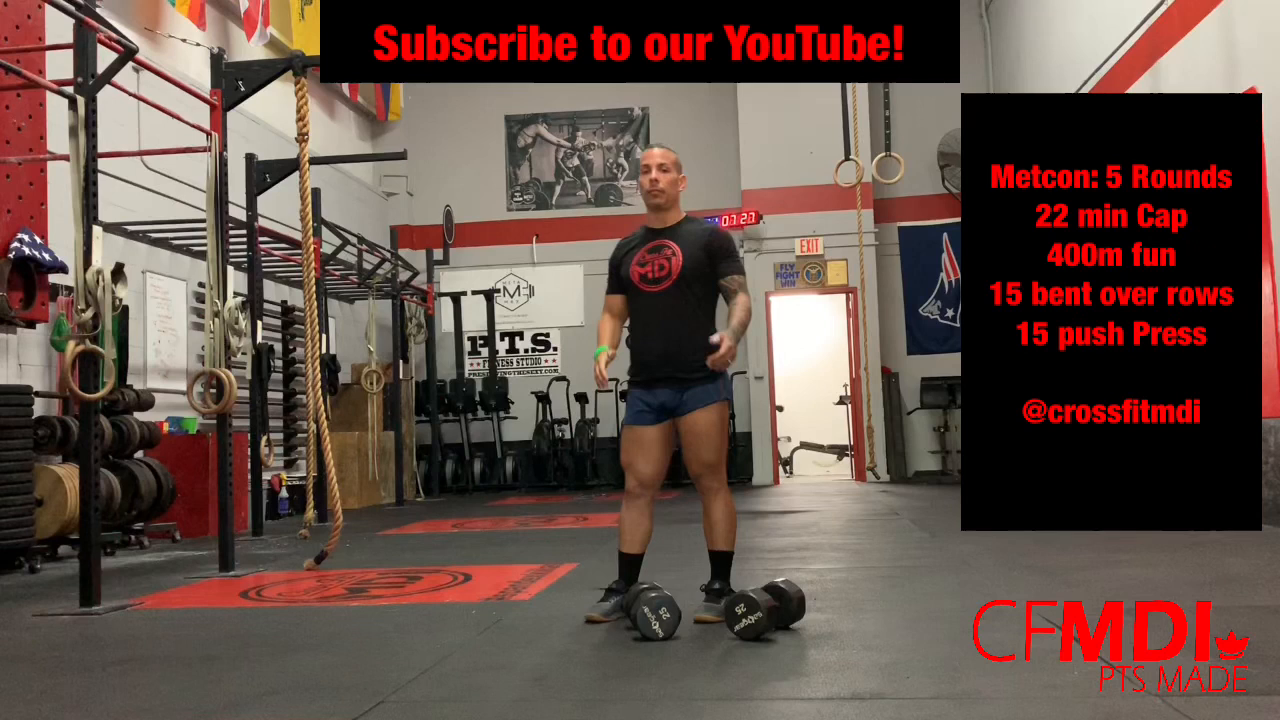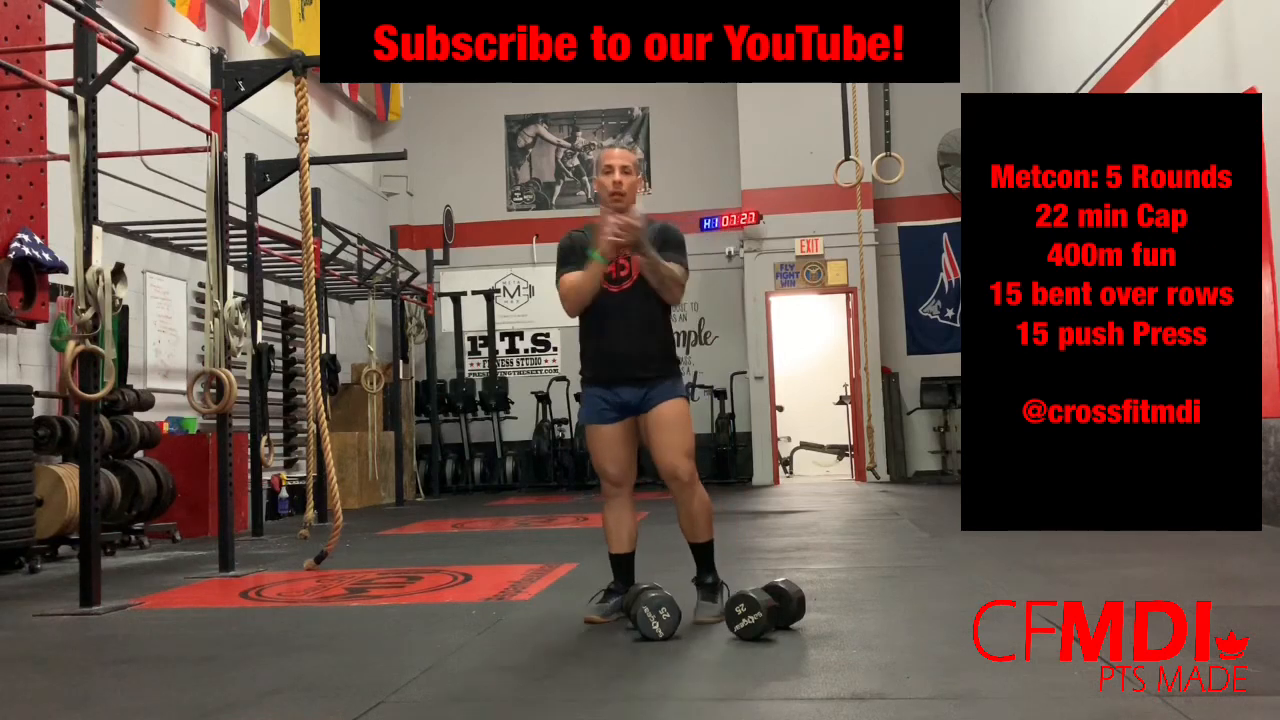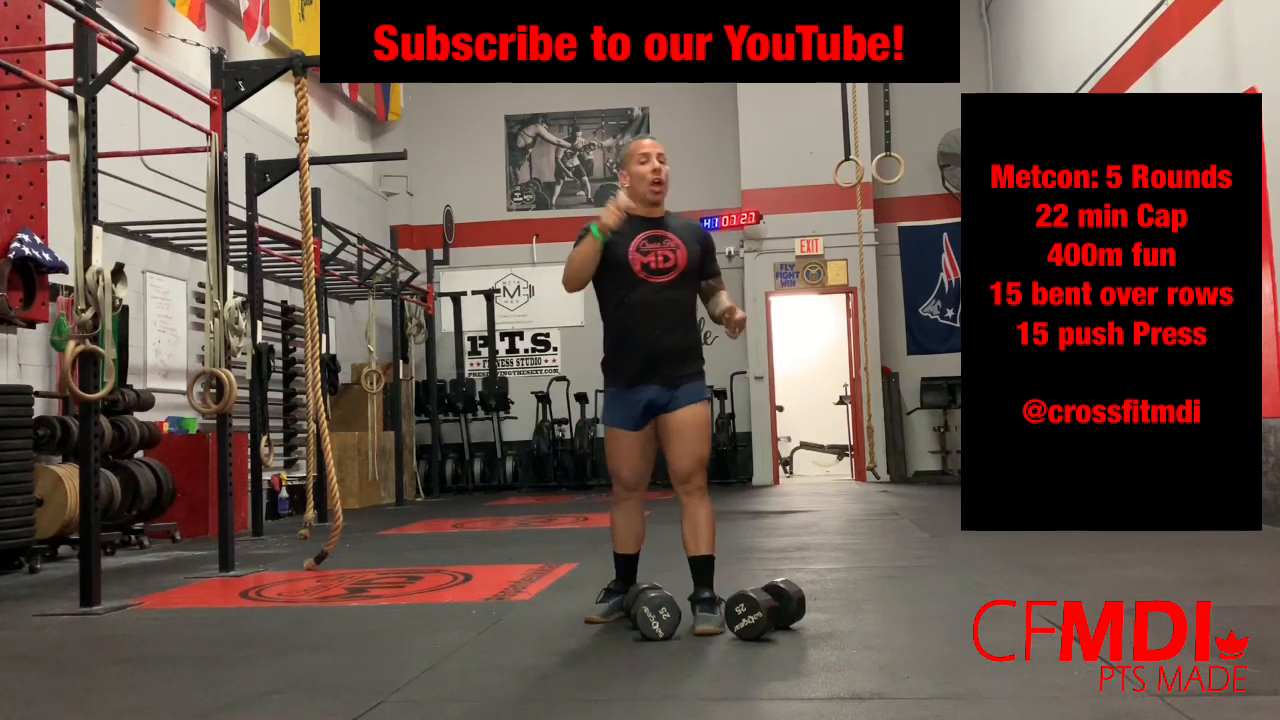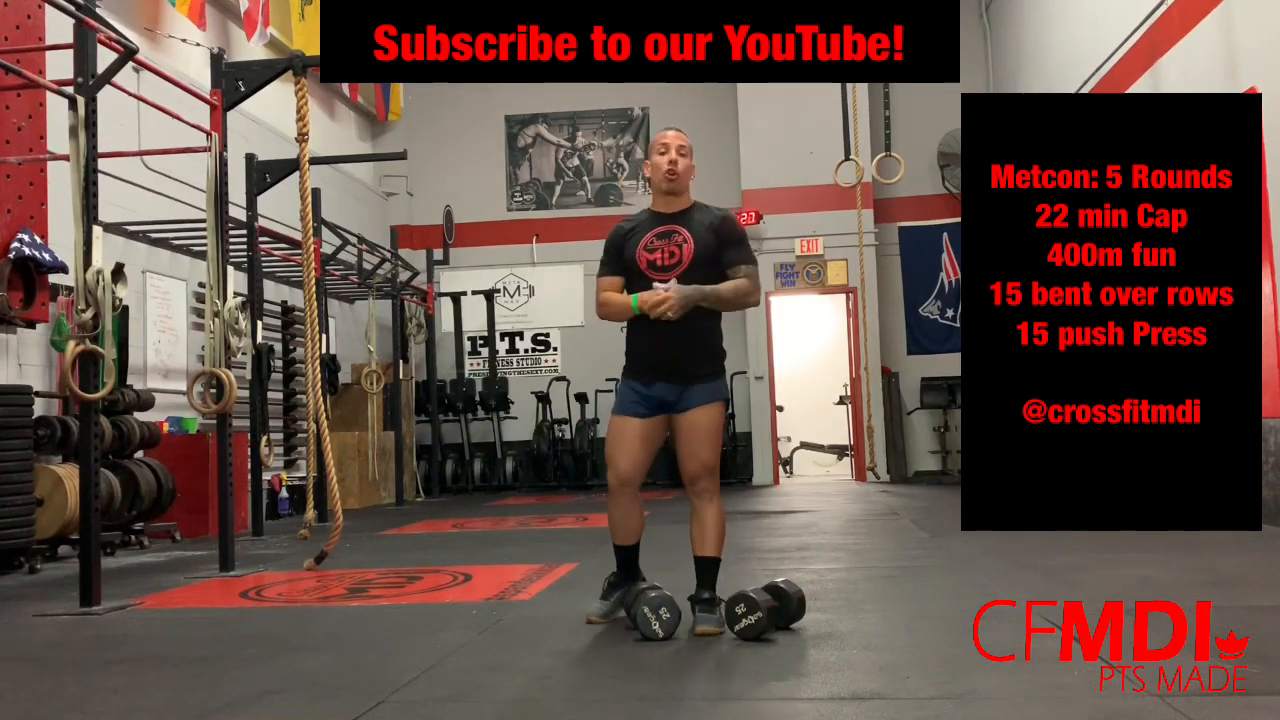
dt=0.5s
person 1, frame 1
left shoulder: (710, 237)
right shoulder: (626, 250)
left elbow: (739, 296)
right elbow: (613, 314)
left wrist: (732, 335)
right wrist: (603, 353)
left hip: (701, 382)
right hip: (645, 387)
left knee: (710, 481)
right knee: (637, 486)
left ankle: (720, 586)
right ankle: (624, 586)
person 1, frame 2
left shoulder: (663, 235)
right shoulder: (577, 243)
left elbow: (673, 291)
right elbow: (572, 303)
left wrist: (639, 246)
right wrist: (602, 253)
left hip: (659, 380)
right hip: (602, 387)
left knee: (682, 477)
right knee: (615, 486)
left ankle: (708, 580)
right ankle: (622, 586)
person 1, frame 3
left shoulder: (694, 233)
right shoulder: (608, 231)
left elbow: (713, 290)
right elbow: (573, 279)
left wrist: (727, 313)
right wrist: (601, 228)
left hip: (685, 380)
right hip: (627, 384)
left knee: (691, 484)
right knee: (627, 488)
left ankle: (705, 595)
right ankle: (622, 586)
person 1, frame 4
left shoulder: (719, 224)
right shoulder: (625, 233)
left elbow: (750, 289)
right elbow: (604, 303)
left wrist: (696, 296)
right wrist: (642, 301)
left hip: (700, 380)
right hip: (639, 380)
left knee: (702, 485)
right knee: (620, 481)
left ankle: (706, 596)
right ankle: (625, 575)
